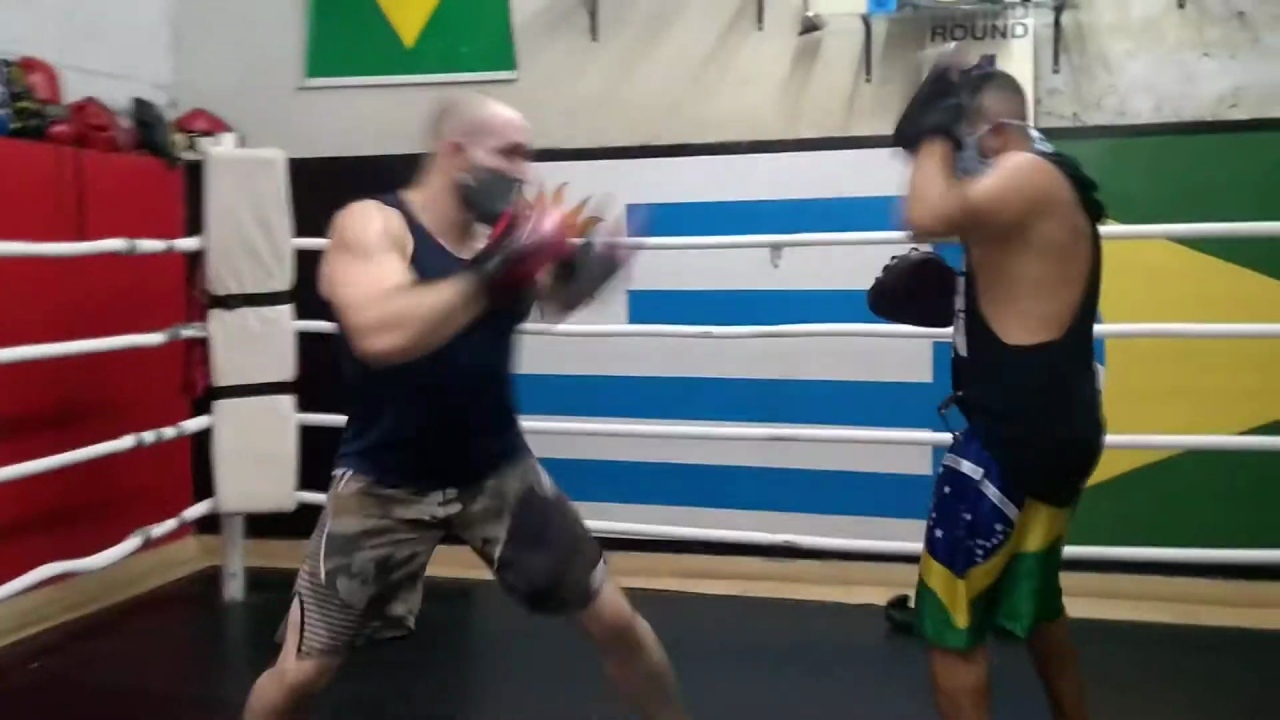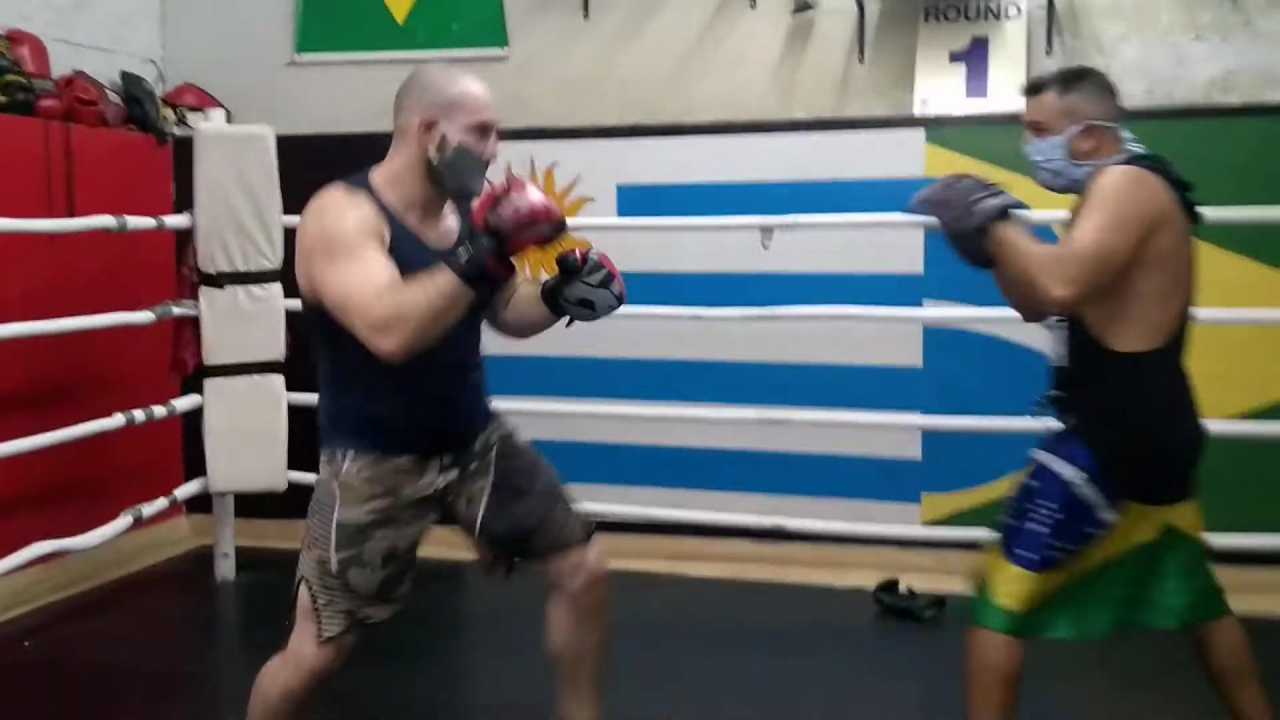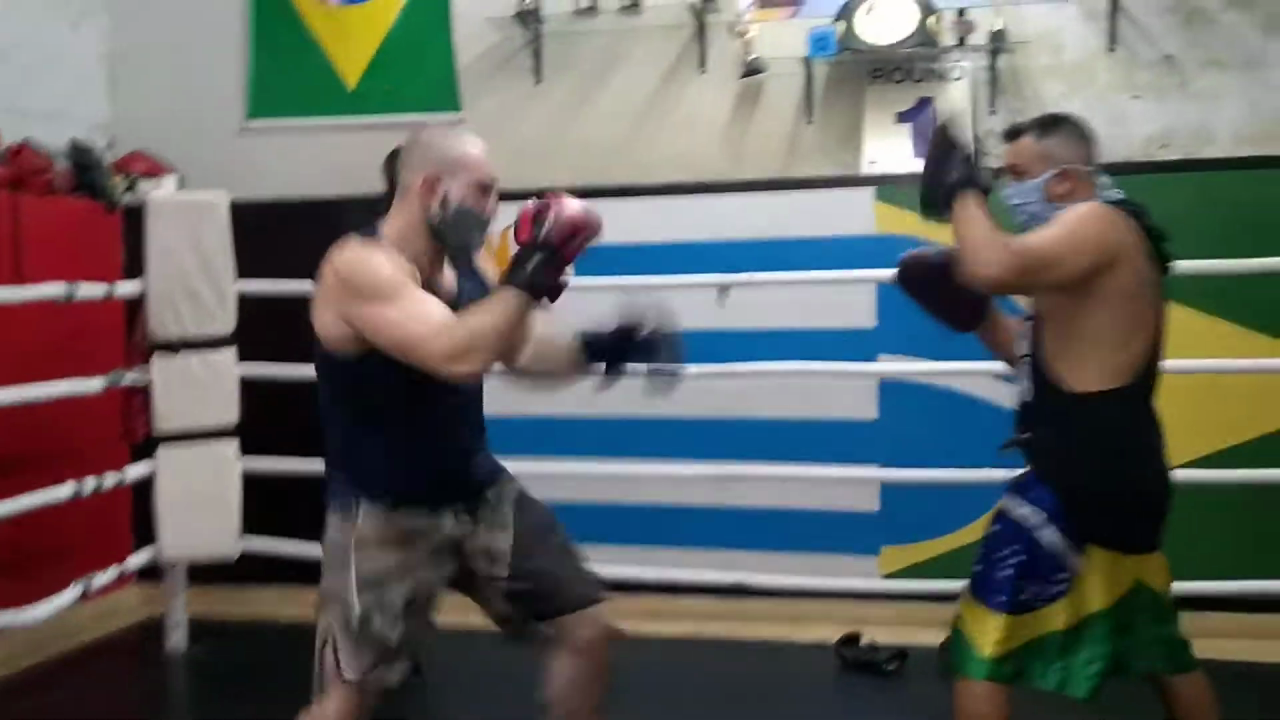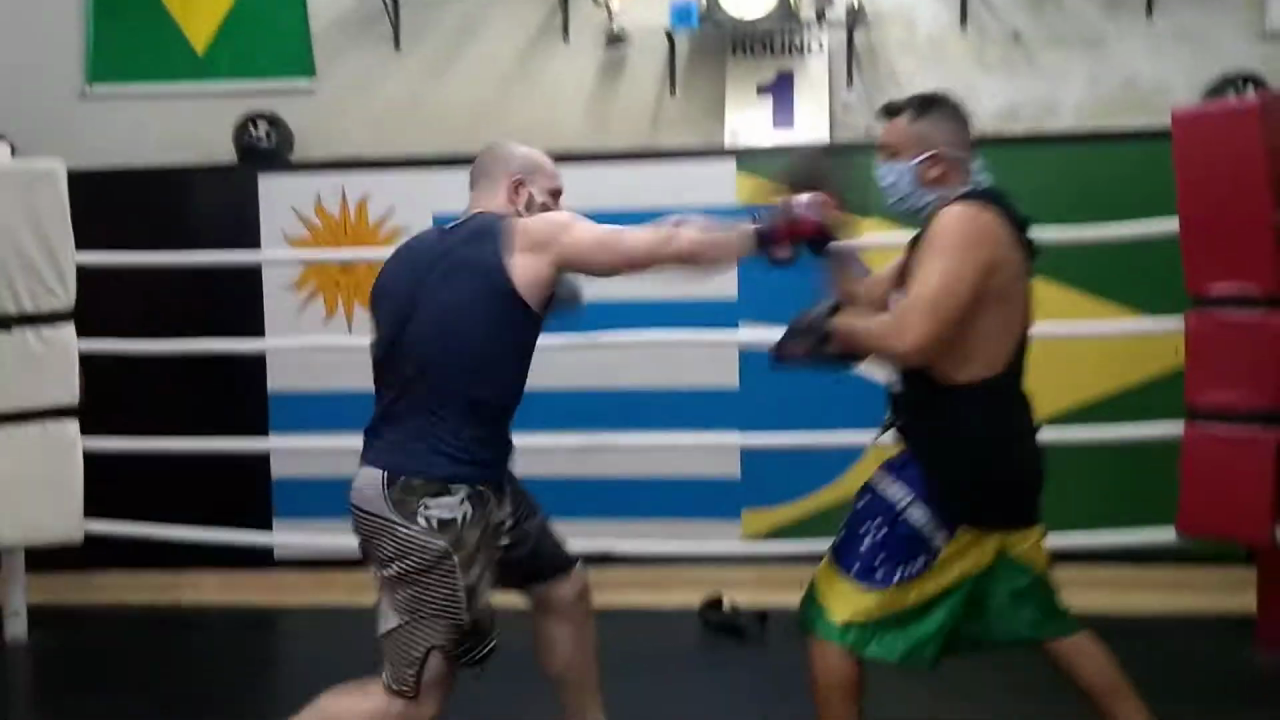
dt=0.4s
person 1, frame 1
left shoulder: (1029, 177)
right shoulder: (1045, 196)
left elbow: (931, 217)
left wrist: (929, 141)
right wrist: (948, 300)
left hip: (1017, 434)
right hip: (1053, 425)
left knee: (952, 616)
right knee: (1030, 600)
person 1, frame 2
left shoulder: (1128, 186)
right shoulder: (1118, 194)
left elbow: (1062, 286)
right elbow: (1038, 303)
left wrist: (993, 218)
right wrist: (993, 242)
left hip: (1114, 437)
right hip: (1148, 430)
left knee: (1002, 603)
right knee: (1193, 603)
person 1, frame 3
left shoulder: (1098, 225)
right shoulder: (1087, 243)
left elbow: (995, 267)
right elbow: (1031, 351)
left wrist: (962, 191)
right wrist: (965, 309)
left hip: (1079, 481)
right hip: (1126, 477)
left knee: (983, 647)
right knee: (1159, 650)
person 1, frame 4
left shoulder: (964, 222)
right shoulder: (968, 223)
left elbow: (907, 338)
right elbow: (893, 297)
left wrist: (832, 322)
left hip: (947, 466)
right hip: (1000, 459)
left knee: (834, 618)
right knee: (1046, 621)
person 2, frame 1
left shoulder: (506, 228)
right shoulder: (369, 227)
left elbow: (560, 291)
right elbow: (385, 336)
left wrist: (583, 265)
right wrist: (483, 274)
left hip: (495, 473)
right hip: (380, 486)
left knee: (610, 620)
person 2, frame 2
left shoulder: (471, 207)
right shoulder: (342, 215)
left elbow: (508, 314)
right elbow: (389, 333)
left wrist: (561, 295)
right wrist: (481, 257)
left hip: (474, 441)
right hip: (373, 463)
left knee: (581, 571)
right knee: (318, 649)
person 2, frame 3
left shoulder: (470, 262)
right shoulder: (362, 264)
left elbow: (532, 354)
right elbow: (458, 355)
left wrist: (604, 347)
right wrist: (533, 271)
left hip: (476, 492)
right hip: (386, 516)
left knee: (586, 626)
person 2, frame 4
left shoulder: (407, 258)
right shoulder: (532, 238)
right elbow: (672, 245)
right wrist: (770, 230)
left hip: (455, 483)
right hip: (426, 495)
left knee: (564, 590)
